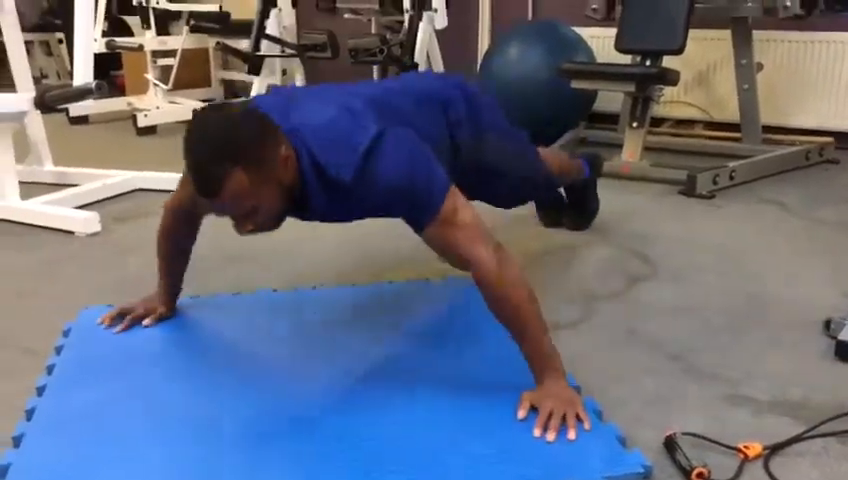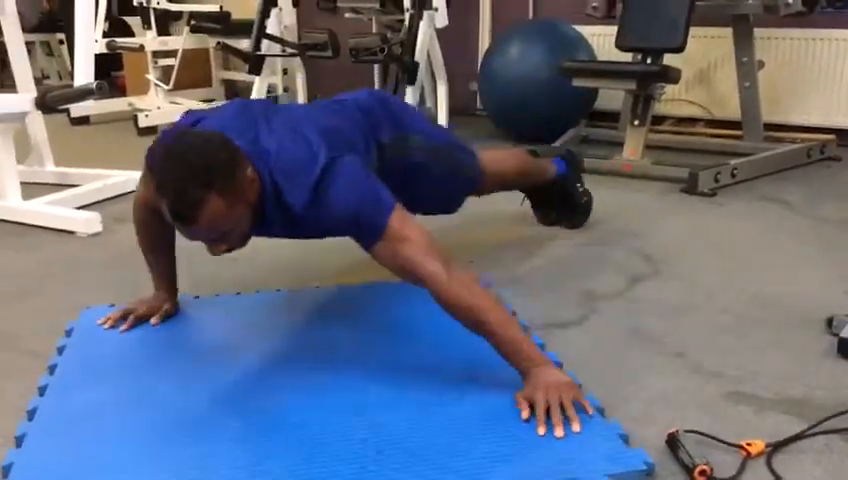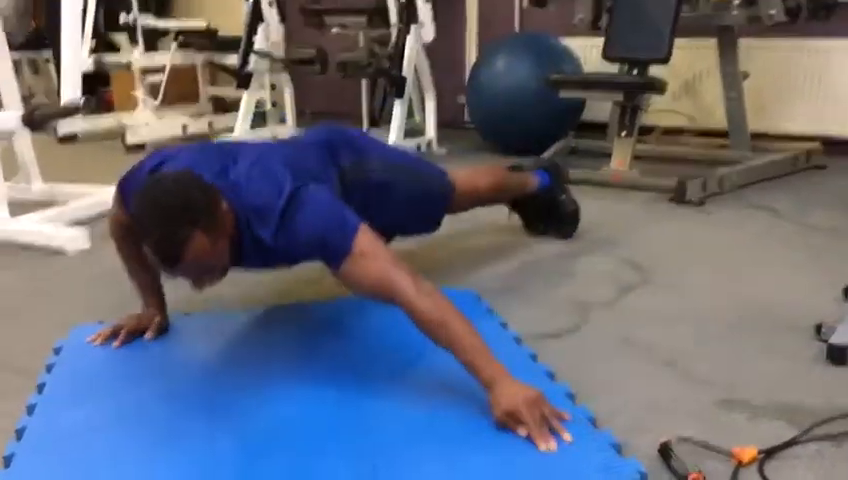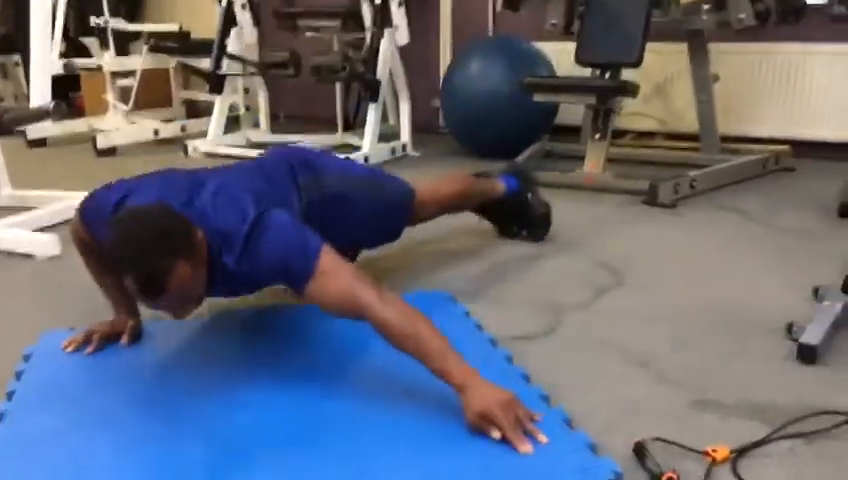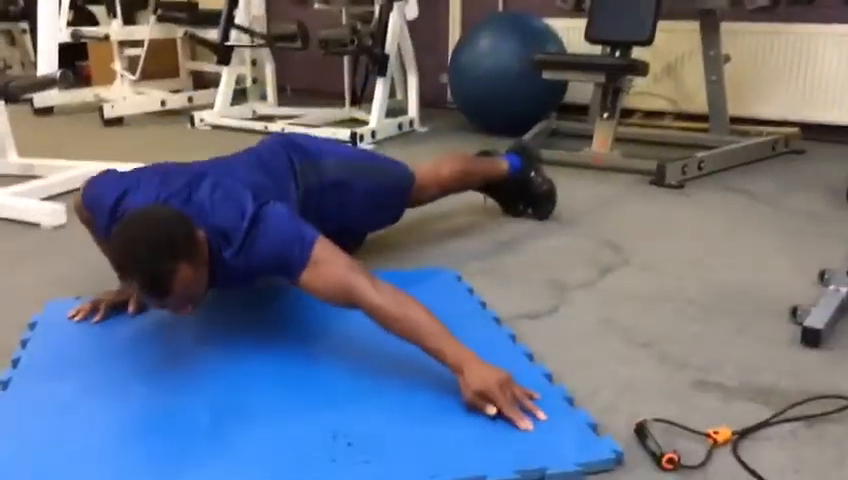
dt=0.2s
person 1, frame 1
left shoulder: (369, 164)
right shoulder: (232, 152)
left elbow: (486, 259)
right elbow: (180, 210)
left wrist: (551, 376)
right wrist: (166, 293)
left hip: (451, 116)
right hip: (391, 109)
left knee: (524, 178)
left ankle: (579, 172)
person 1, frame 2
left shoulder: (320, 187)
right shoulder: (176, 154)
left elbow: (436, 272)
right elbow: (145, 206)
left wrist: (536, 368)
right wrist: (164, 291)
left hip: (384, 135)
right hip: (330, 126)
left knee: (477, 177)
left ankle: (558, 172)
person 1, frame 3
left shoulder: (289, 216)
right shoulder: (148, 184)
left elbow: (407, 288)
right elbow: (121, 225)
left wrist: (500, 382)
right wrist: (153, 304)
left hip: (345, 166)
right hip: (297, 160)
left knee: (453, 194)
left ankle: (538, 184)
person 1, frame 4
left shoulder: (254, 240)
right shoulder: (112, 212)
left elbow: (371, 301)
right elbow: (83, 231)
left wrist: (472, 385)
right wrist: (124, 312)
left hip: (305, 185)
right hip: (262, 184)
left knee: (418, 203)
left ankle: (506, 188)
person 1, frame 5
left shoulder: (251, 236)
right shoulder: (117, 206)
left elbow: (366, 291)
right elbow: (85, 197)
left wrist: (469, 365)
right wrist: (128, 283)
left hip: (308, 175)
right hip: (265, 166)
left knee: (421, 185)
left ankle: (509, 166)
